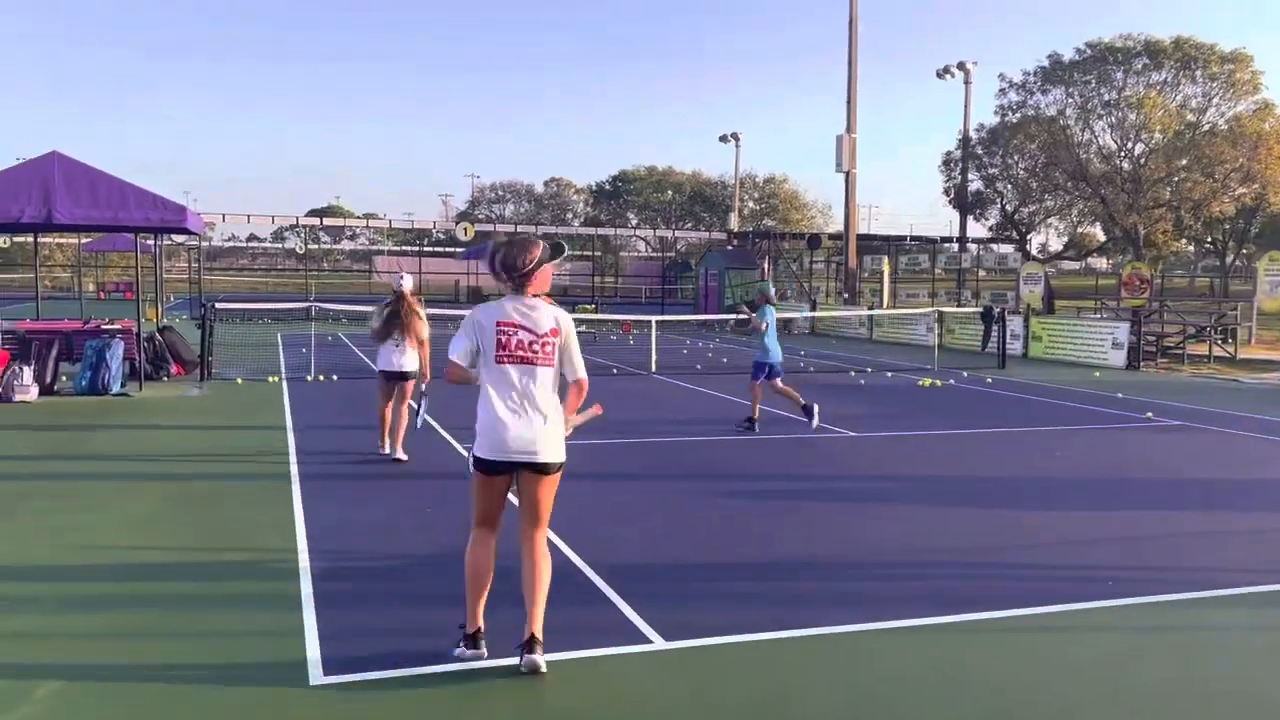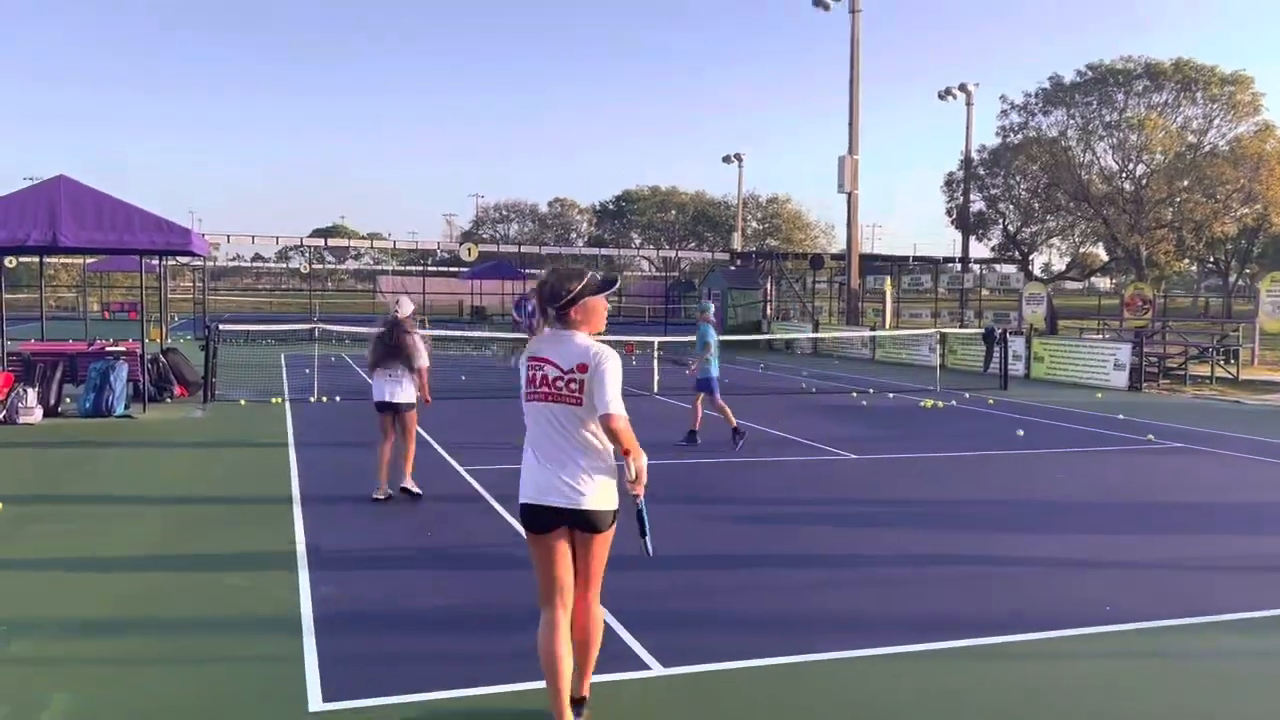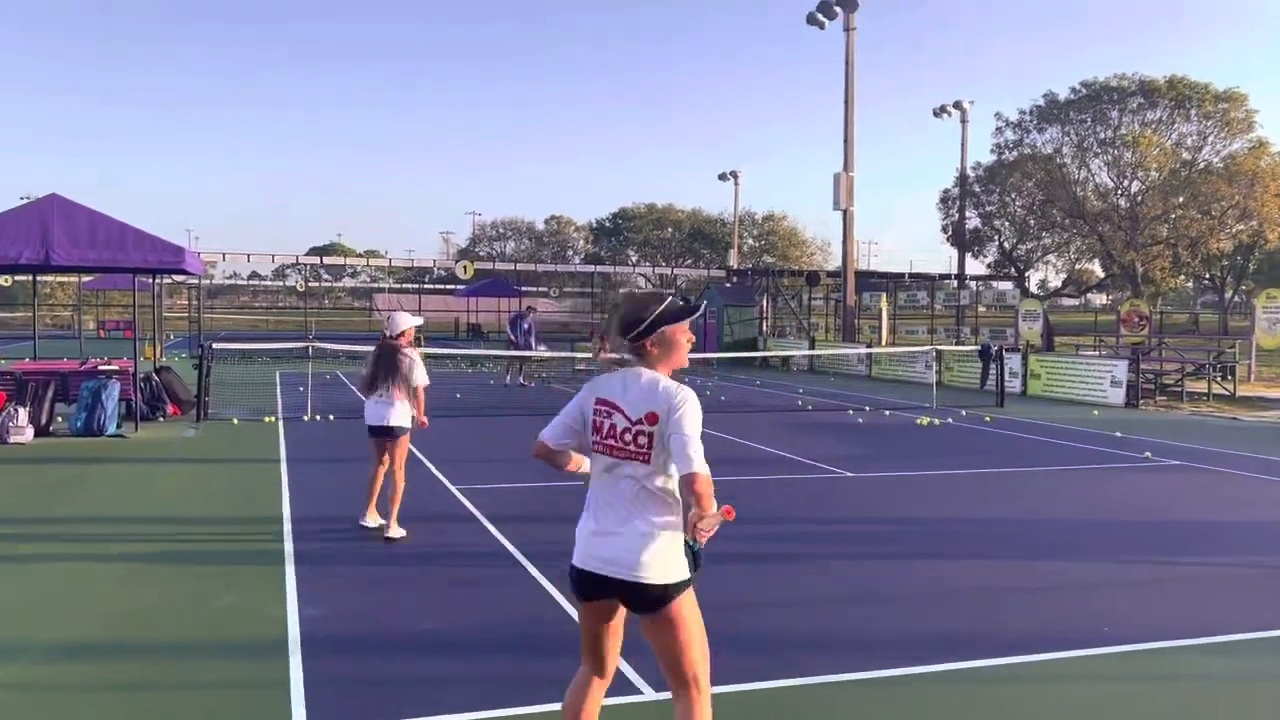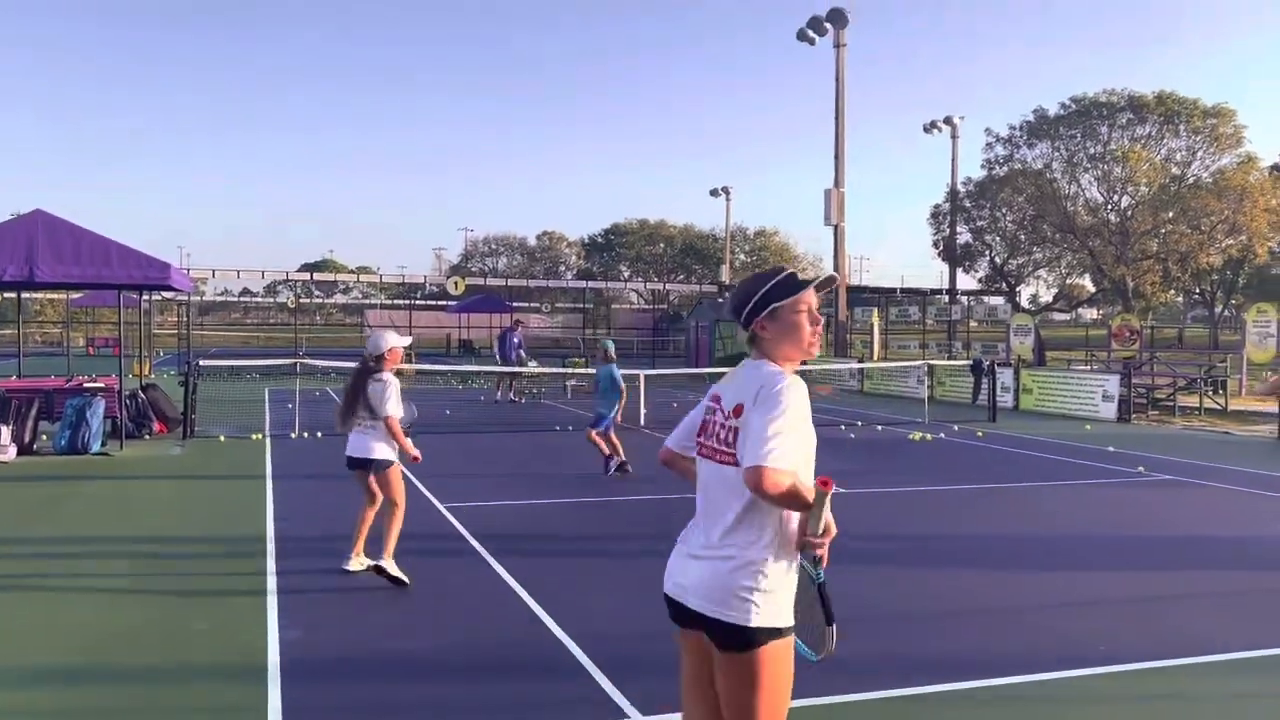
dt=0.3s
person 1, frame 1
left shoulder: (482, 316)
right shoulder: (560, 319)
left elbow: (454, 373)
right elbow: (579, 385)
right wrist: (563, 417)
left hip: (496, 442)
right hip: (544, 442)
left knee: (484, 530)
right knee: (534, 537)
left ankle: (473, 631)
right ankle: (533, 641)
person 1, frame 2
left shoulder: (532, 351)
right shoulder: (601, 355)
right elbow: (612, 422)
right wrist: (637, 461)
left hip: (539, 495)
right hip: (593, 495)
left knee: (556, 607)
right knee: (588, 597)
person 1, frame 3
left shoulder: (595, 391)
right shoulder: (678, 398)
left elbow: (545, 449)
right elbow: (695, 486)
right wrist: (705, 516)
left hip: (592, 557)
right hip: (651, 565)
left knee: (594, 672)
person 1, frame 4
left shoulder: (729, 383)
right shoulder: (781, 388)
left elbow: (672, 455)
right elbow: (764, 478)
right wrist: (820, 509)
left hip: (692, 580)
right hip: (744, 594)
person 2, frame 1
left shoulder: (384, 309)
right shoulder: (417, 312)
left elbow: (374, 336)
right elbow: (424, 343)
right wrist: (426, 369)
left hip: (386, 363)
right hip: (409, 365)
left knee: (385, 403)
right knee: (401, 406)
left ankle: (384, 442)
right ankle: (397, 448)
person 2, frame 2
left shoulder: (380, 338)
right shoulder: (415, 340)
left elbow: (371, 368)
right elbow: (422, 373)
right wrist: (426, 394)
left hip: (382, 395)
right hip: (406, 397)
left knee: (387, 440)
right knee: (409, 440)
left ankle: (382, 488)
right ankle: (407, 479)
person 2, frame 3
left shoulder: (377, 355)
right shoulder: (411, 357)
left elbow: (364, 388)
right elbow: (418, 392)
right wrist: (421, 415)
left hip: (374, 417)
right hip: (397, 419)
left knee: (380, 464)
right knee: (397, 471)
left ankle: (370, 514)
right ankle: (392, 524)
person 2, frame 4
left shoulder: (363, 379)
right shoulder: (389, 383)
left elbow: (347, 418)
right elbow: (391, 423)
right wrist: (409, 448)
left hip: (356, 450)
right hip: (380, 452)
left knee: (373, 501)
right knee: (397, 507)
left ankle: (356, 557)
right ankle: (386, 560)
